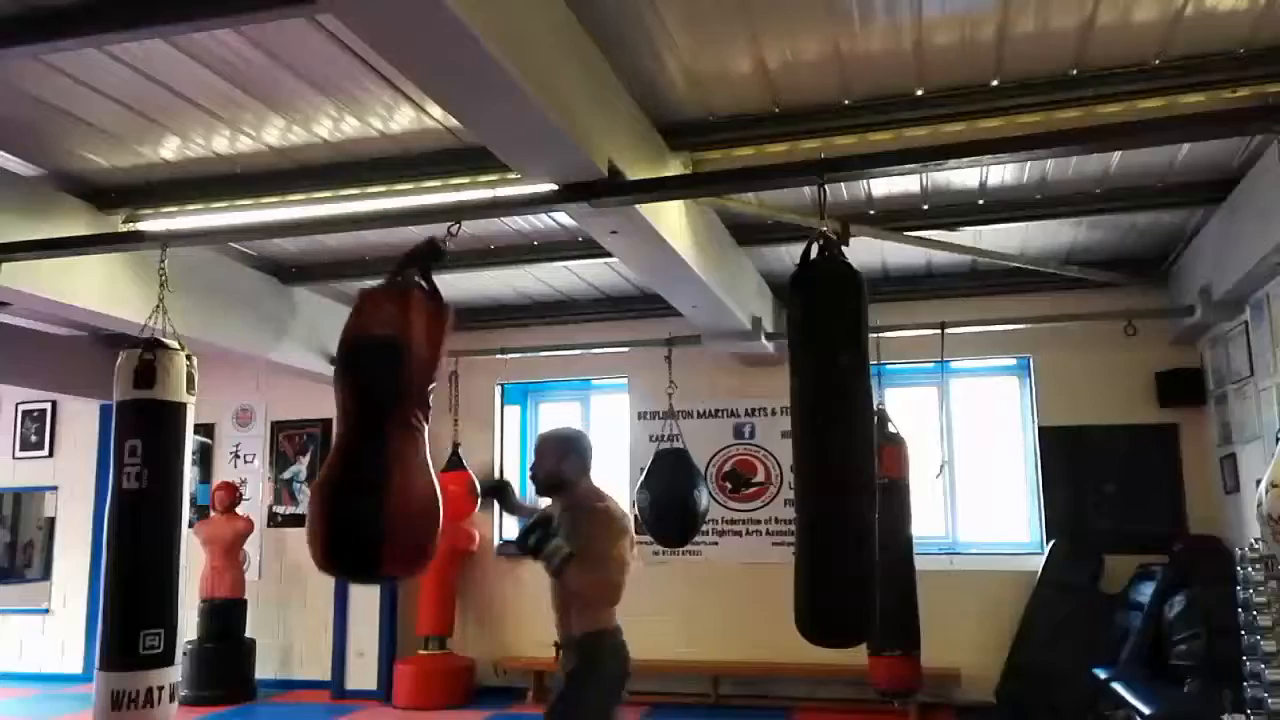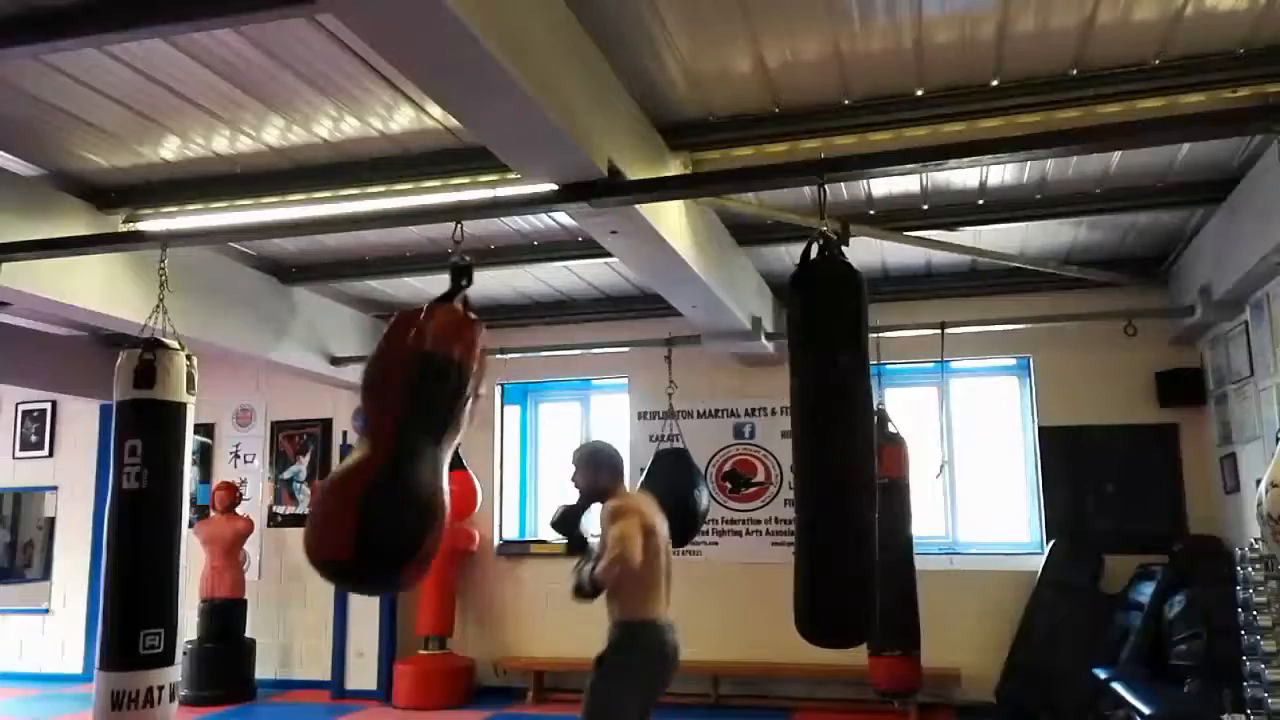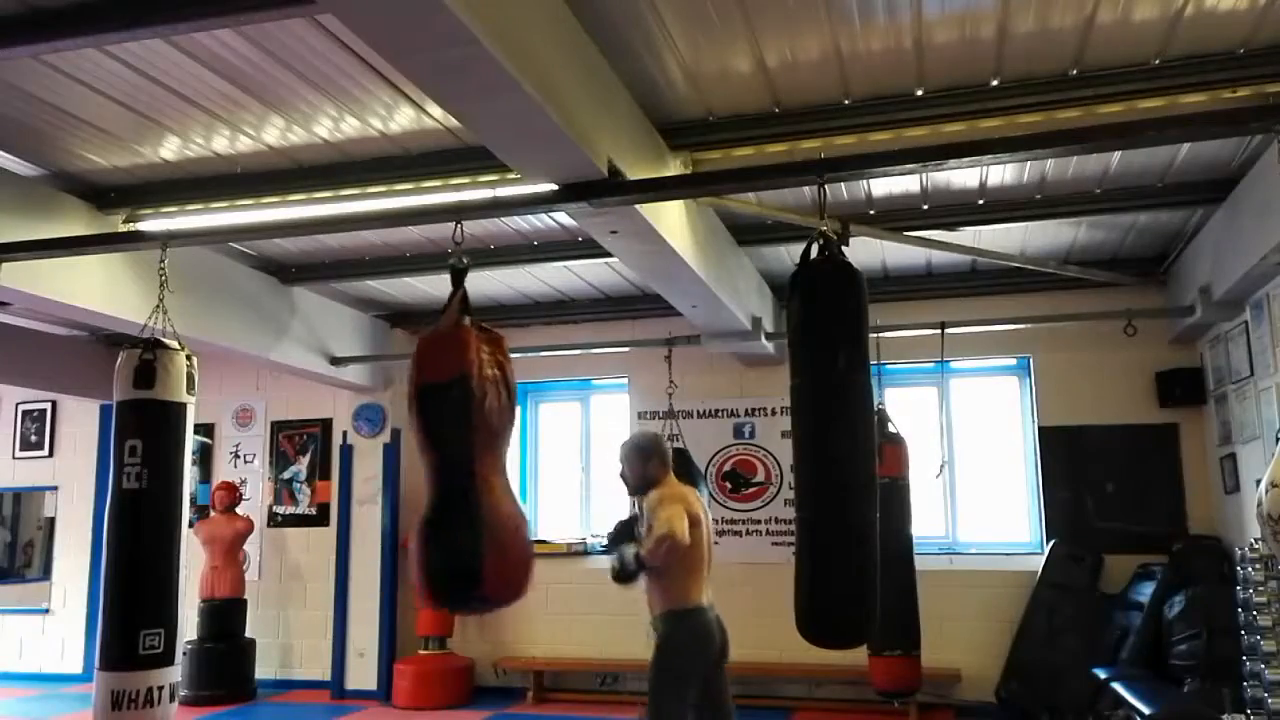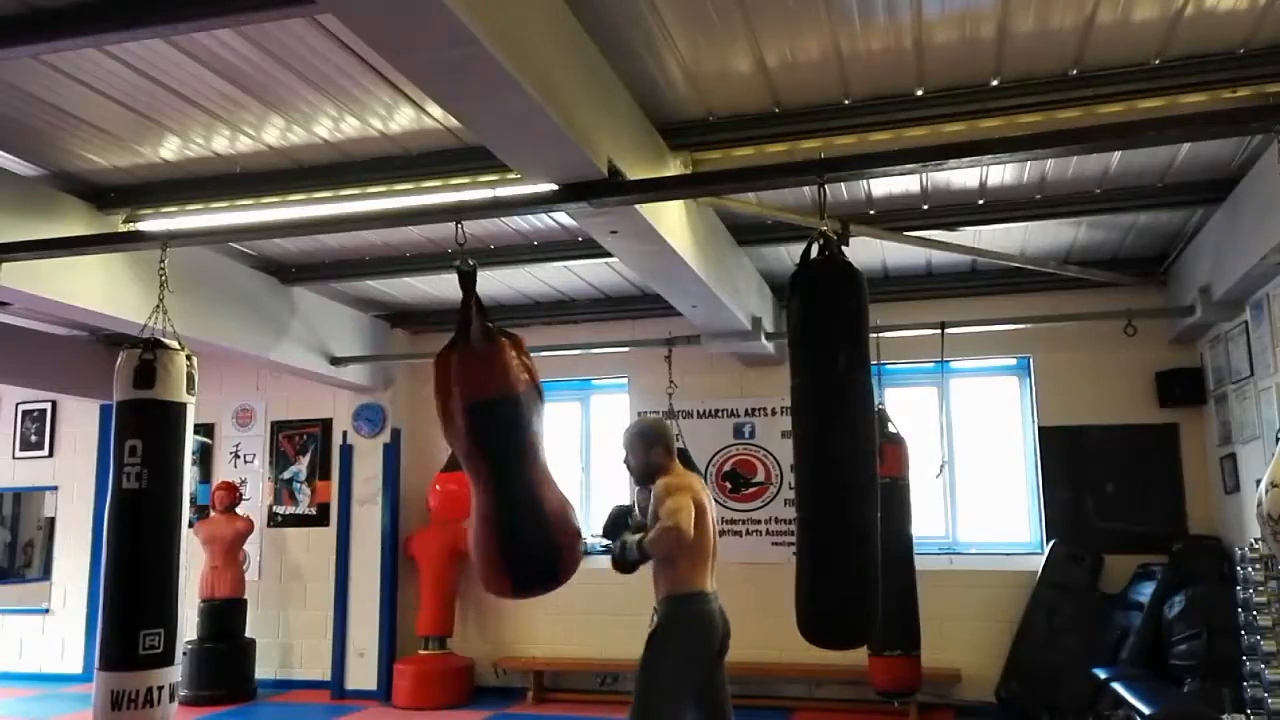
dt=0.3s
person 1, frame 1
left shoulder: (604, 515)
right shoulder: (564, 503)
left elbow: (607, 591)
right elbow: (539, 516)
left wrist: (552, 551)
right wrist: (510, 501)
left hip: (596, 654)
right hip: (583, 651)
person 1, frame 2
left shoulder: (619, 510)
right shoulder: (645, 508)
left elbow: (624, 564)
left wrist: (591, 574)
right wrist: (588, 554)
left hip: (637, 642)
right hip: (660, 639)
person 1, frame 3
left shoulder: (661, 498)
right shoulder: (688, 497)
left elbow: (672, 540)
left wrist: (632, 558)
right wrist: (643, 554)
left hip: (683, 630)
right hip: (706, 625)
person 1, frame 4
left shoulder: (668, 487)
right shoulder: (690, 483)
left elbow: (677, 534)
left wrist: (635, 545)
right wrist: (640, 533)
left hip: (684, 616)
right hip: (709, 613)
